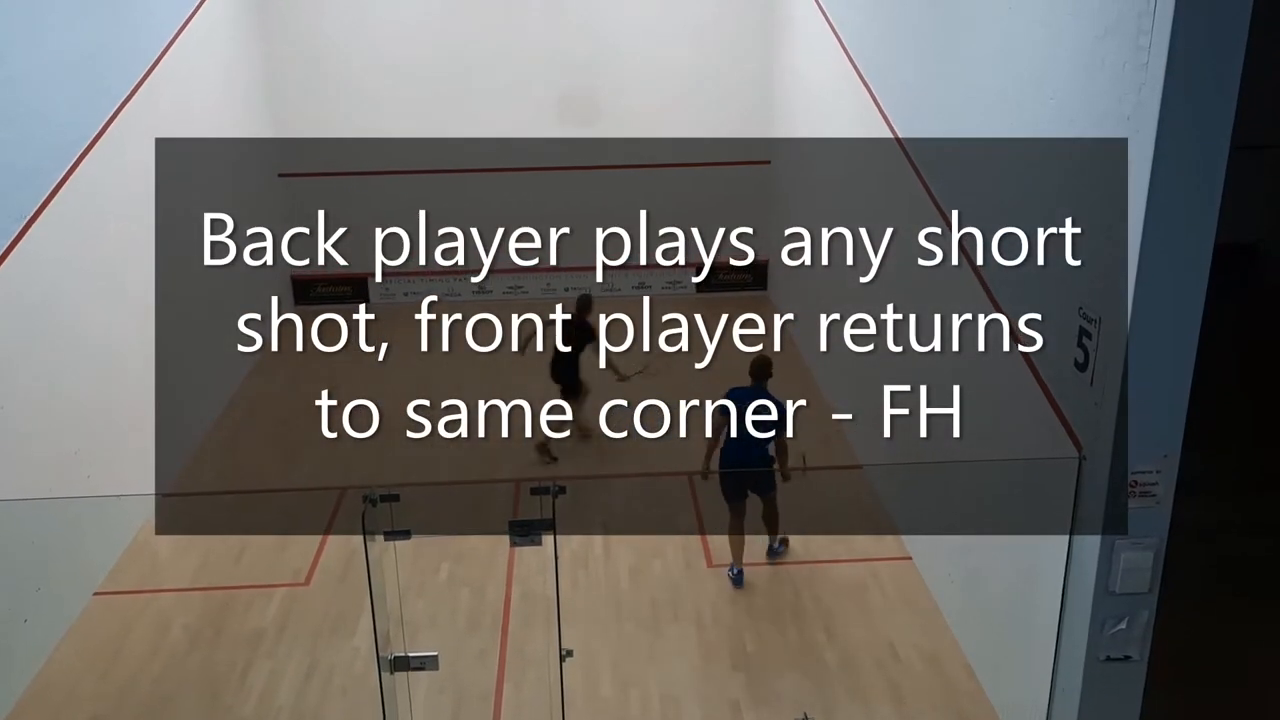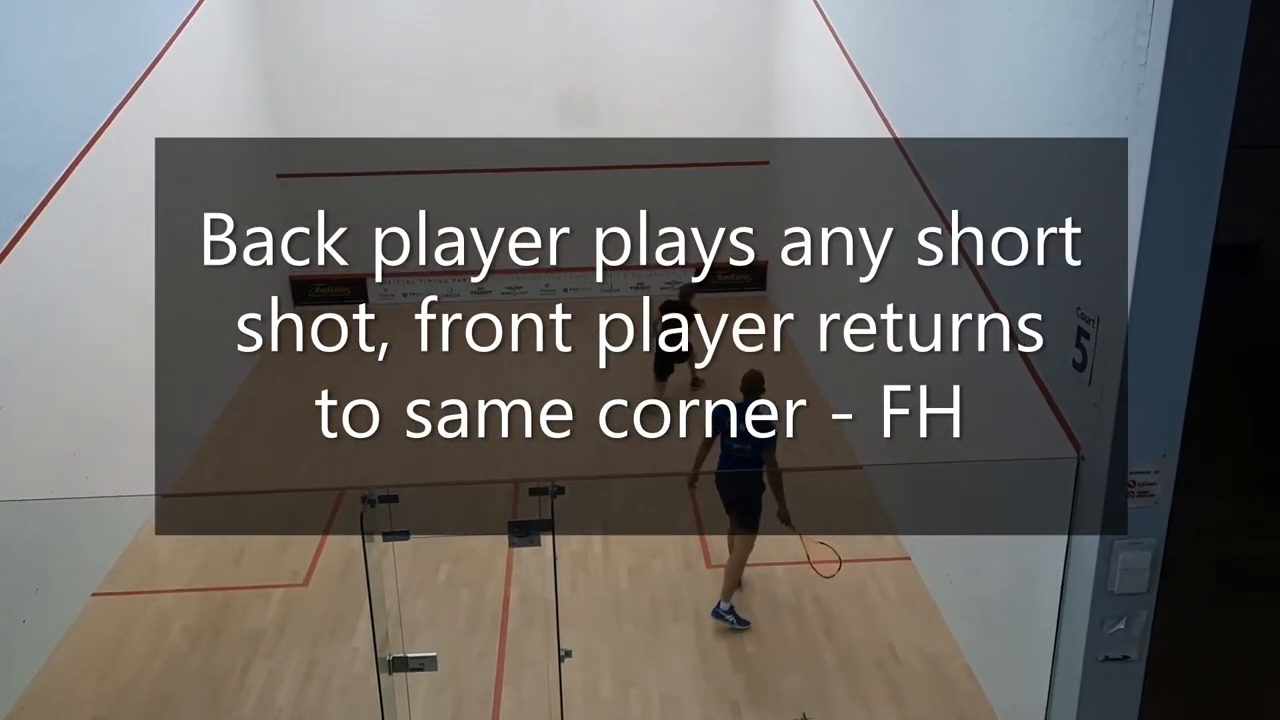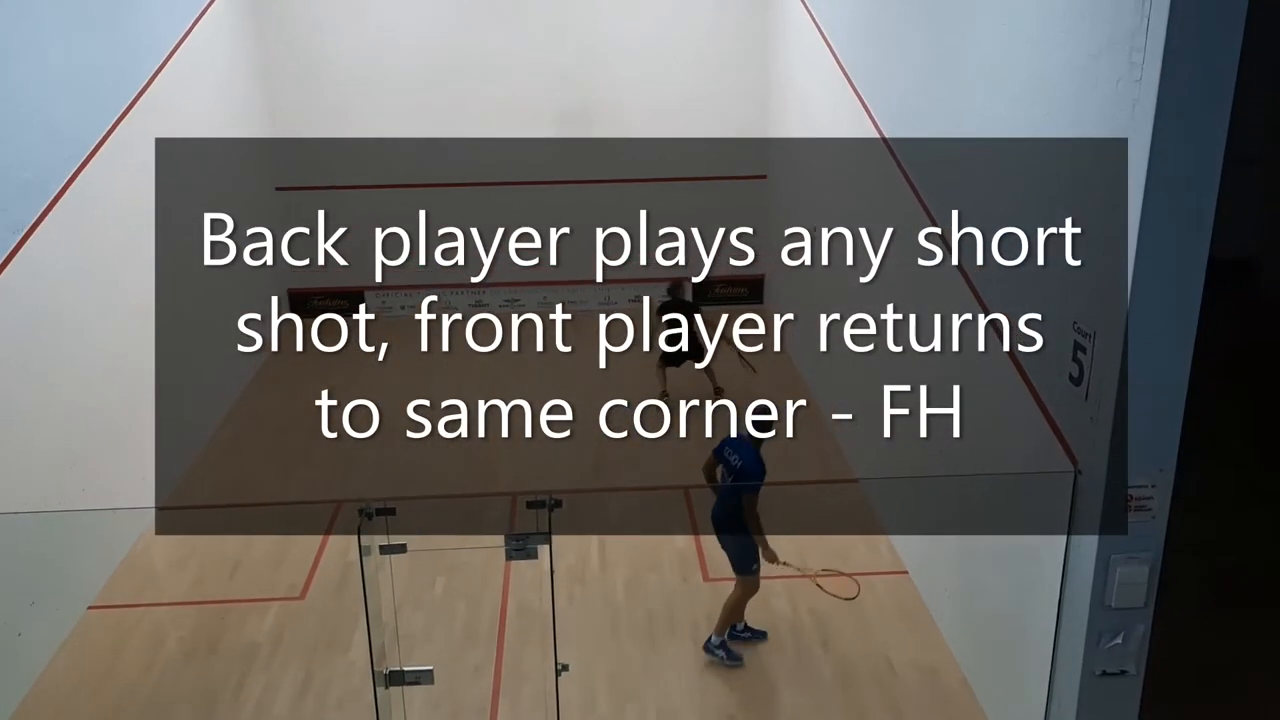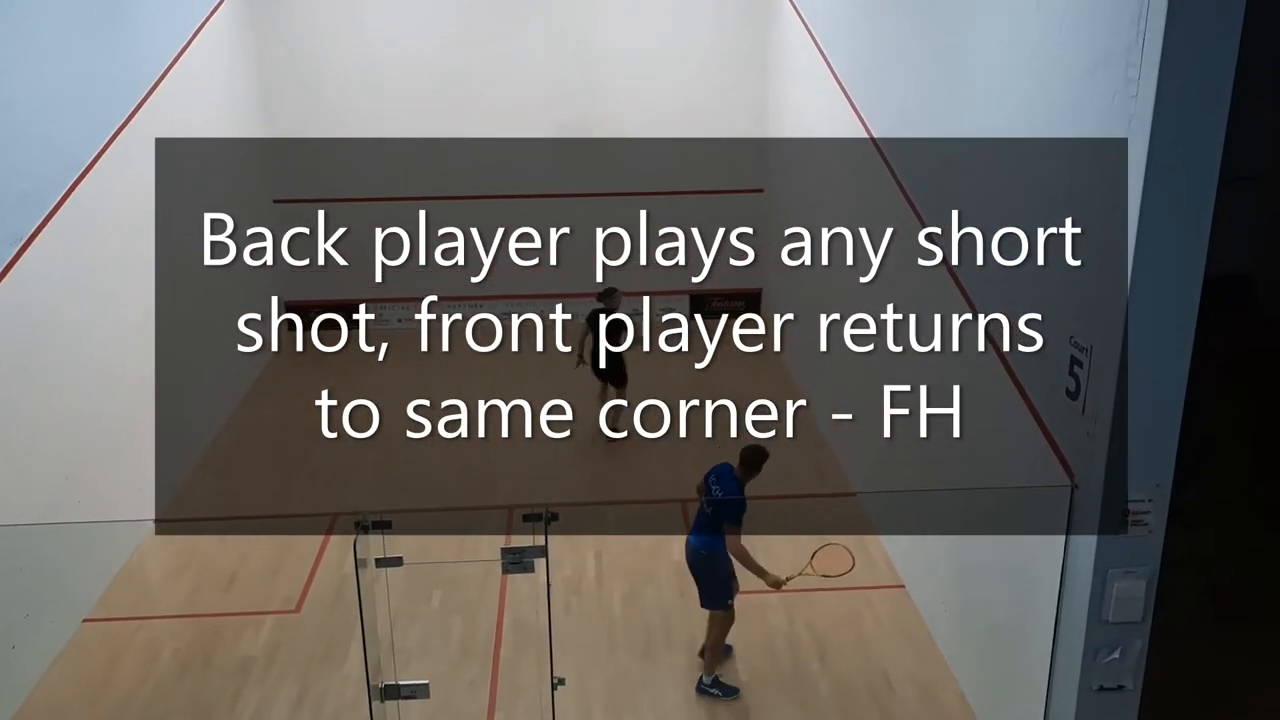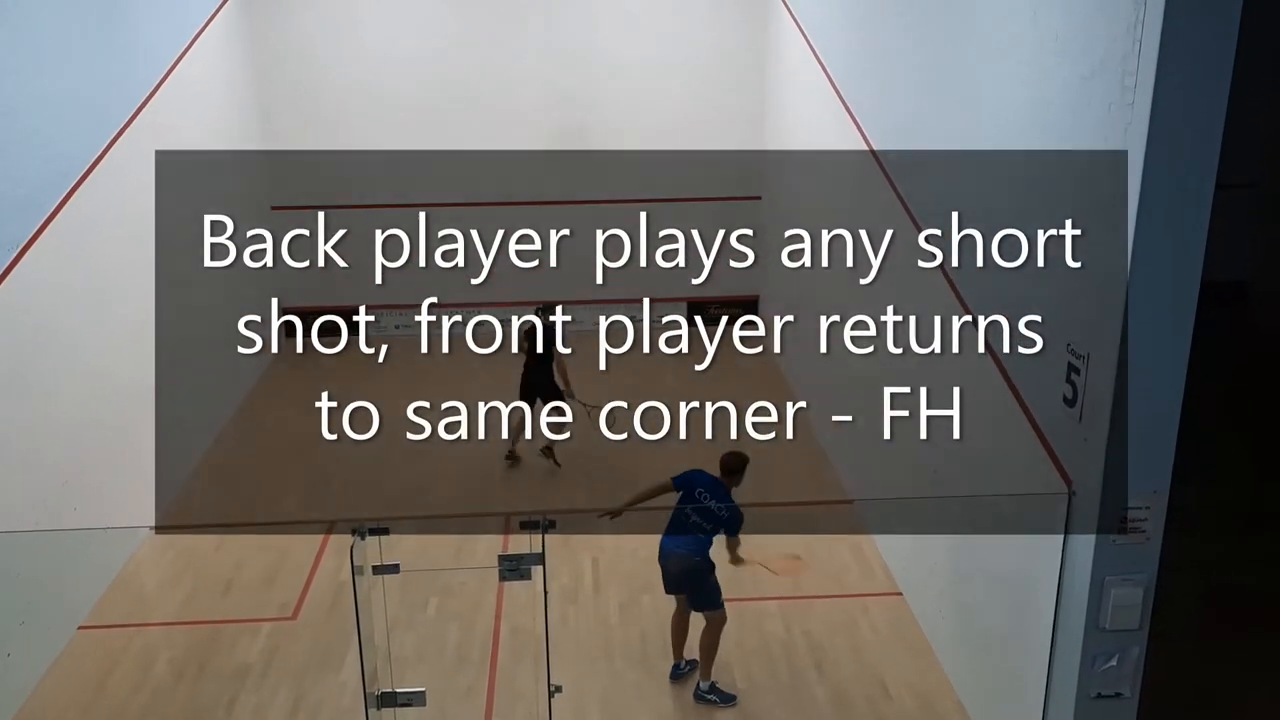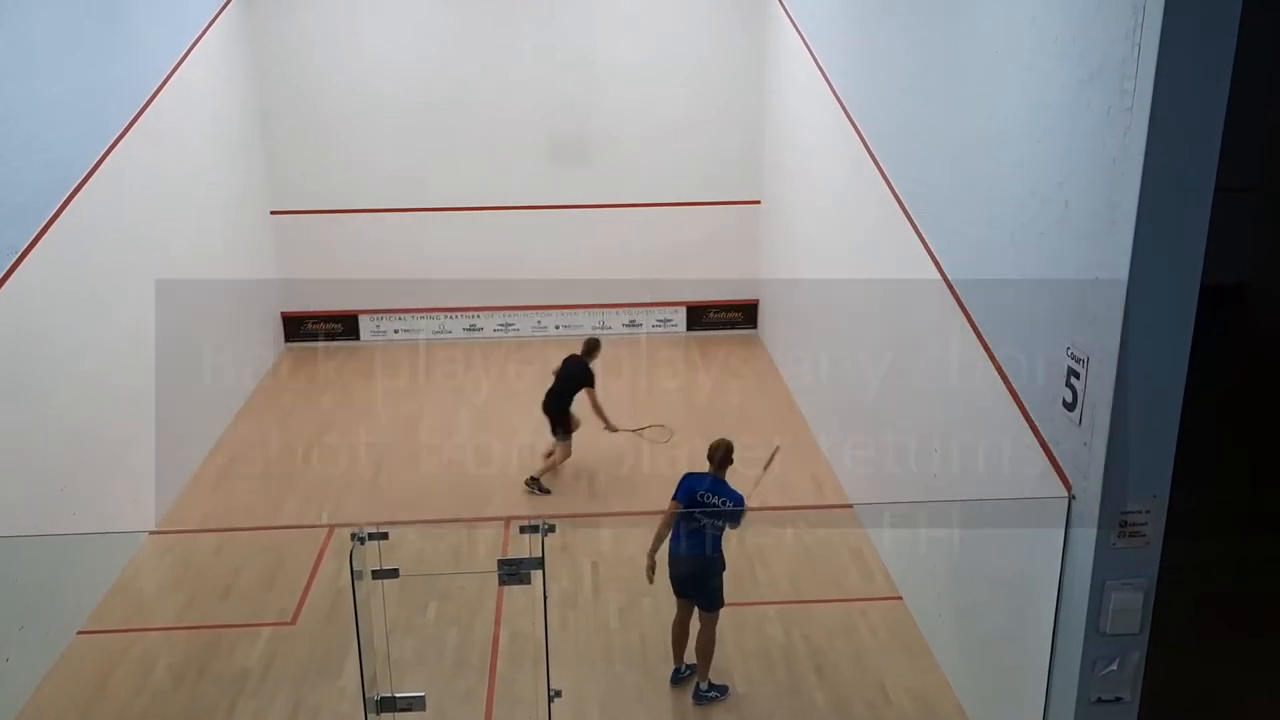
dt=0.5s
person 1, frame 1
left shoulder: (734, 396)
right shoulder: (776, 407)
left elbow: (717, 429)
right elbow: (780, 444)
left wrist: (707, 461)
right wrist: (784, 469)
left hip: (729, 464)
right hip: (758, 464)
left knee: (737, 514)
right knee: (769, 500)
left ankle: (737, 570)
right ankle: (774, 545)
person 1, frame 2
left shoulder: (723, 411)
right shoulder: (765, 424)
left elbow: (706, 444)
right elbow: (771, 468)
left wrist: (695, 471)
right wrist: (782, 505)
left hip: (724, 479)
right hip: (748, 485)
left knee: (735, 525)
right knee: (744, 543)
left ankle: (733, 574)
right ankle: (724, 606)
person 1, frame 3
left shoulder: (730, 442)
right shoulder: (755, 465)
left elbow: (707, 468)
right elbow: (750, 511)
right wrist: (765, 546)
left hip: (721, 517)
right hip: (733, 525)
left knee: (748, 574)
right knee: (748, 585)
left ankle: (737, 626)
right ankle: (716, 641)
person 1, frame 4
left shoulder: (721, 470)
right shoulder: (734, 498)
left elbow: (700, 490)
right elbow: (734, 547)
right wrist: (765, 576)
left hip: (698, 545)
right hip: (706, 554)
left knee: (730, 590)
right knee: (724, 617)
left ankle: (710, 647)
right ankle: (707, 681)
person 1, frame 5
left shoulder: (696, 478)
right shoulder: (733, 513)
left elbow: (656, 490)
right elbow: (733, 548)
left wrist: (621, 508)
right wrist: (736, 558)
left hip: (667, 551)
right hip: (693, 562)
left knee: (683, 607)
right knee: (716, 620)
left ankle: (679, 665)
right ankle: (704, 687)
person 1, frame 6
left shoulder: (690, 481)
right shoulder: (736, 500)
left elbow: (668, 520)
left wrist: (651, 555)
left hip: (678, 556)
right hip: (707, 563)
left knee: (683, 612)
right knee: (708, 623)
left ankle: (679, 669)
right ankle: (703, 687)
